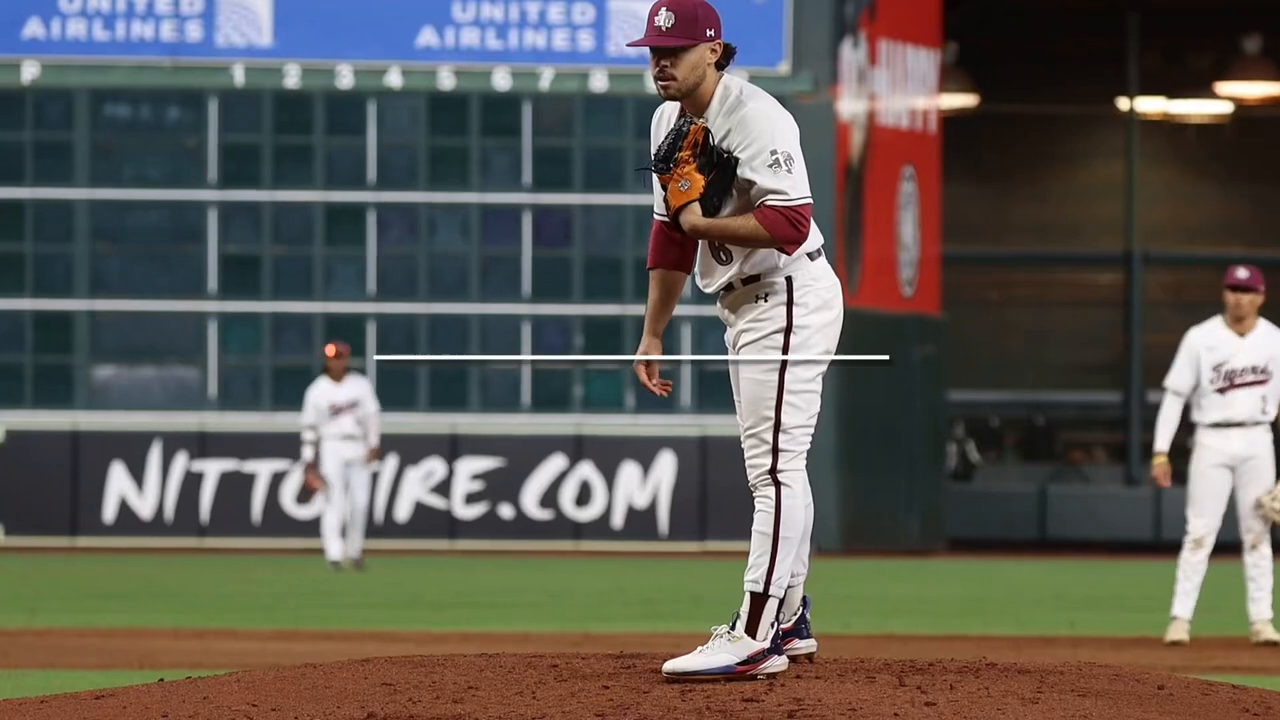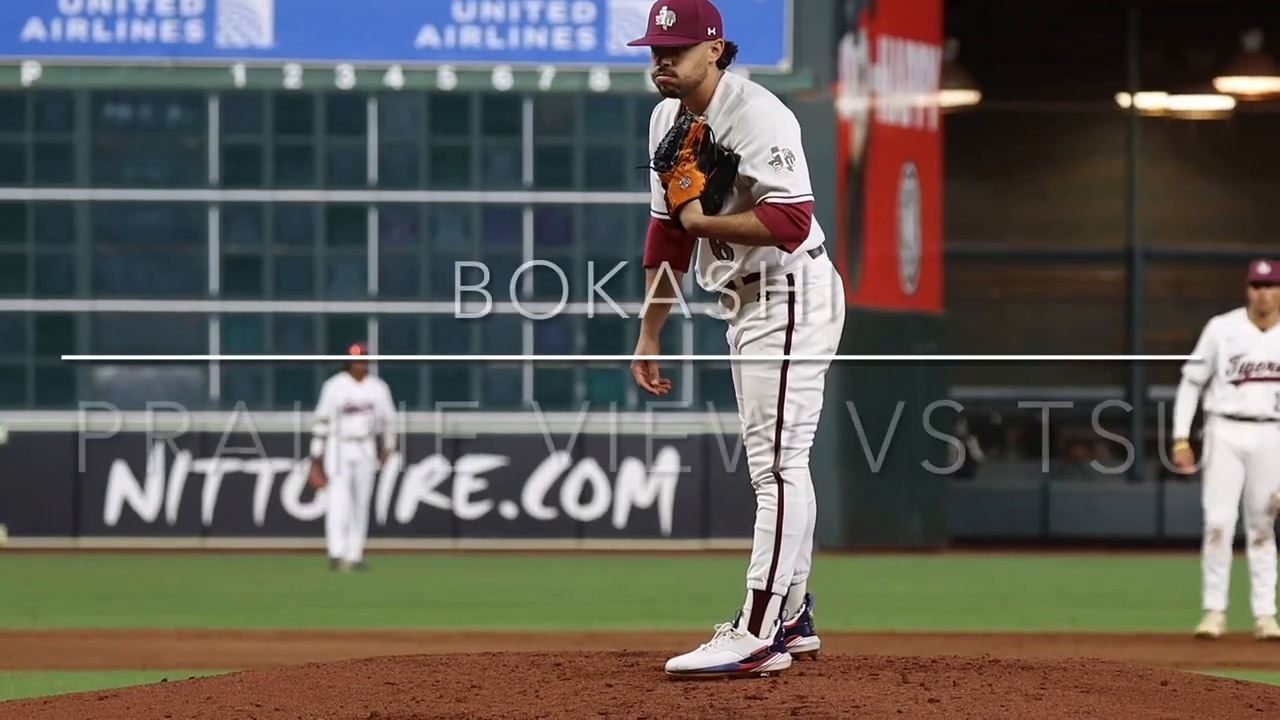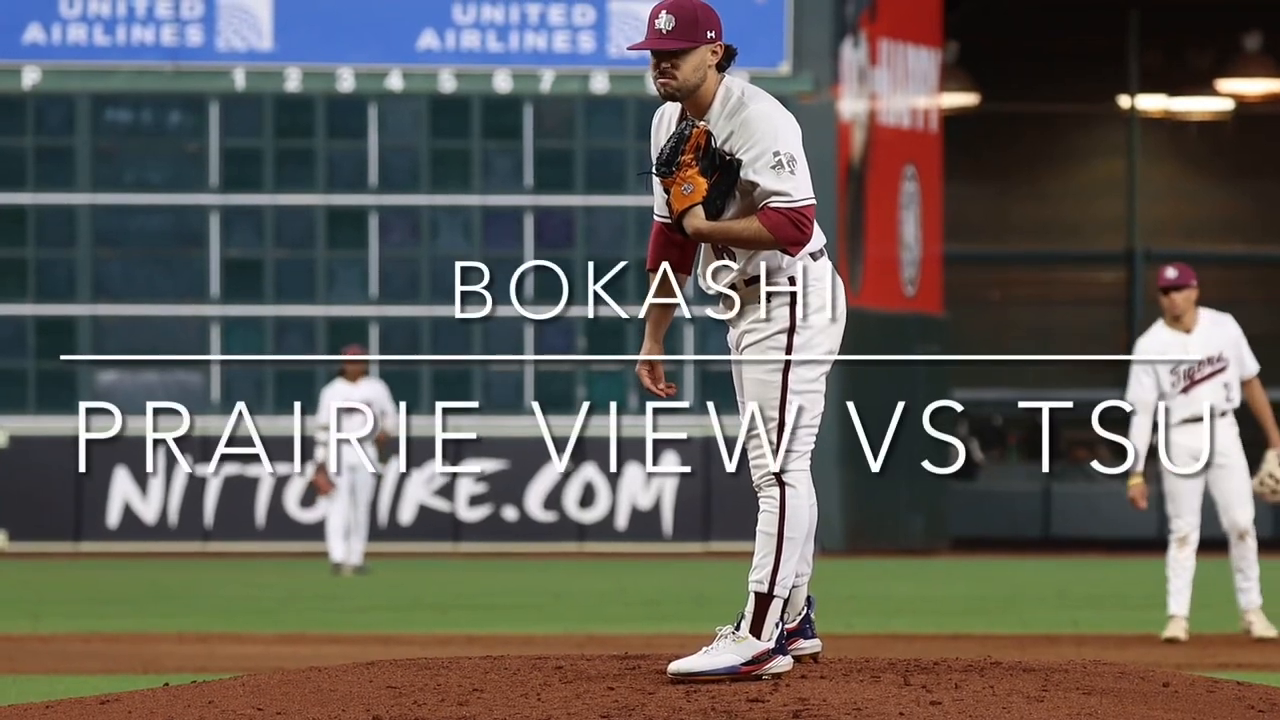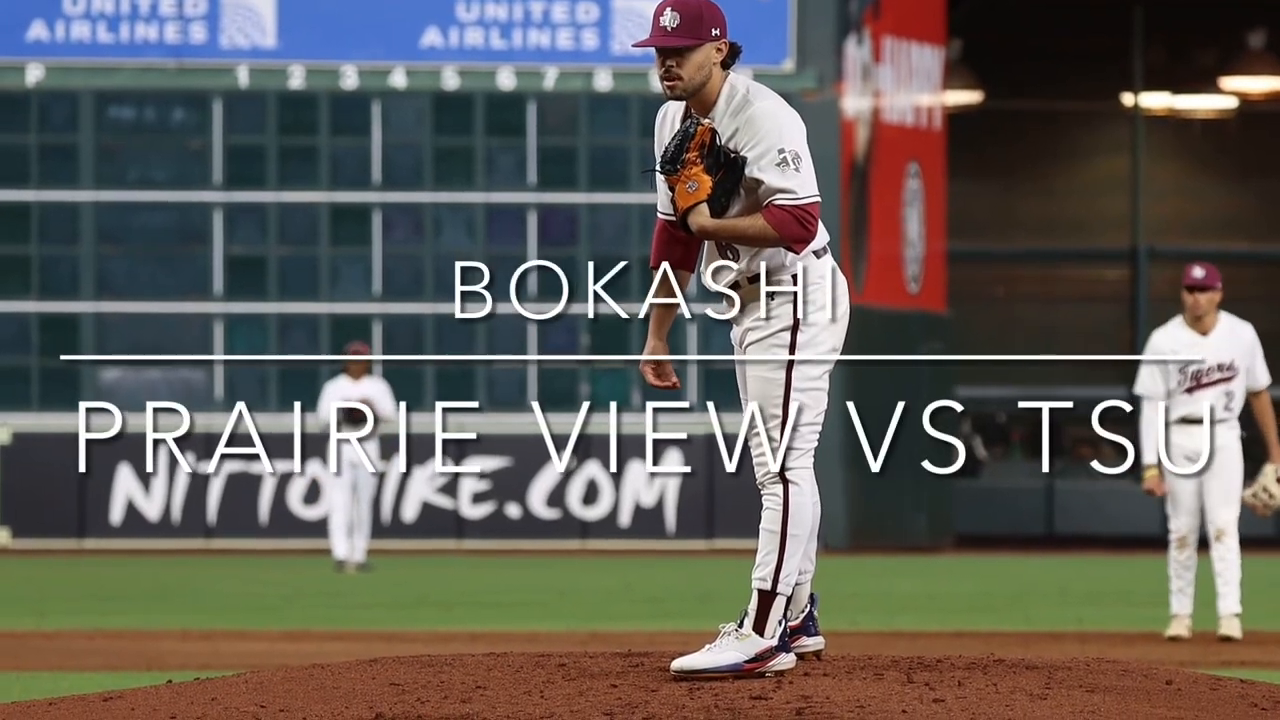
dt=0.7s
person 1, frame 1
left shoulder: (755, 117)
right shoulder: (668, 121)
left elbow: (790, 224)
right elbow: (670, 235)
left wrist: (701, 224)
right wrist: (652, 335)
left hip: (788, 300)
right hip: (742, 303)
left knee: (774, 466)
right knee: (774, 466)
left ankle: (756, 637)
right ankle: (788, 620)
person 1, frame 2
left shoulder: (756, 114)
right shoulder: (666, 118)
left elbow: (791, 221)
right elbow: (666, 231)
left wrist: (701, 221)
right wrist: (649, 334)
left hip: (790, 297)
right hip: (743, 300)
left knee: (776, 464)
right knee: (775, 463)
left ankle: (759, 635)
right ankle: (791, 617)
person 1, frame 3
left shoulder: (757, 119)
right shoulder: (667, 122)
left elbow: (793, 225)
right elbow: (669, 236)
left wrist: (703, 227)
right wrist: (653, 337)
left hip: (791, 301)
right hip: (744, 305)
left knee: (778, 467)
right knee: (775, 467)
left ankle: (760, 637)
right ankle: (792, 620)
person 1, frame 4
left shoulder: (762, 116)
right shoulder: (672, 120)
left elbow: (798, 222)
right elbow: (673, 232)
left wrist: (708, 225)
right wrist: (657, 335)
left hip: (795, 298)
right hip: (748, 303)
left knee: (782, 465)
right knee: (779, 465)
left ankle: (764, 635)
right ankle: (796, 617)
person 2, frame 1
right shoulder: (1199, 338)
right elbow: (1174, 397)
right wrist: (1160, 452)
right hip: (1211, 443)
right knee: (1200, 532)
right ankle: (1180, 619)
person 2, frame 2
right shoulder: (1220, 329)
right elbow: (1190, 384)
right wrist: (1180, 439)
right hip: (1223, 433)
right knee: (1218, 521)
right ankle: (1214, 610)
person 2, frame 3
left shoulder: (1225, 326)
right shoulder: (1150, 344)
right elbow: (1141, 411)
right wrist: (1136, 473)
left hip: (1223, 433)
right hip: (1180, 440)
left knee: (1240, 522)
right knee: (1182, 530)
right ankle: (1177, 617)
person 2, frame 4
left shoulder: (1242, 334)
right shoulder: (1163, 340)
right elbow: (1151, 405)
right wrist: (1149, 465)
left hip: (1224, 437)
right hip: (1180, 439)
left knee: (1223, 525)
right knee: (1182, 530)
left ankle: (1230, 615)
right ankle: (1180, 615)
person 3, frame 1
left shoulder: (863, 45)
right shoulder: (847, 46)
left elbow: (866, 87)
right elbow: (844, 89)
left hip: (860, 120)
right hip: (849, 121)
left knee: (857, 193)
right knee: (848, 194)
left ankle: (854, 276)
right ankle: (849, 274)
person 3, frame 2
left shoulder: (865, 42)
right shoulder: (847, 44)
left elbow: (866, 85)
right elbow: (845, 88)
left hip: (860, 119)
right hip: (849, 119)
left knee: (858, 191)
right knee: (848, 192)
left ankle: (856, 272)
right ankle: (850, 272)
person 3, frame 3
left shoulder: (864, 44)
right shoulder: (847, 46)
left elbow: (867, 87)
right elbow: (845, 89)
left hip: (860, 120)
right hip: (850, 120)
left knee: (858, 193)
right knee: (849, 198)
left ankle: (857, 274)
right ankle: (851, 273)
person 3, frame 4
left shoulder: (868, 40)
right shoulder: (851, 43)
left elbow: (870, 83)
right elbow: (849, 86)
left hip: (864, 116)
right hip: (853, 117)
left knee: (862, 189)
right knee: (853, 188)
left ankle: (861, 271)
right ankle: (856, 272)
person 4, frame 1
left shoulder: (361, 384)
right shoulder: (316, 390)
left elbow: (372, 415)
right elbow: (309, 426)
left wrist: (374, 446)
right wrist: (309, 462)
left hip: (359, 449)
right hip: (332, 449)
left knee: (360, 503)
right knee: (334, 504)
left ankle: (354, 554)
right ankle: (334, 557)
person 4, frame 2
left shoulder: (379, 387)
right shoulder: (334, 385)
left elbow: (389, 418)
right elbow: (321, 421)
left wrist: (388, 448)
right wrist: (316, 456)
left hip: (365, 450)
right hip: (338, 447)
left knee: (361, 504)
right knee: (338, 500)
left ankle: (354, 556)
right ankle: (337, 554)
person 4, frame 3
left shoulder: (377, 387)
right shoulder: (331, 391)
left elbow: (390, 415)
right elbow: (322, 427)
left wrist: (385, 432)
right wrist: (320, 464)
left hip: (366, 452)
right hip: (338, 451)
left knee: (362, 507)
right knee: (338, 505)
left ankle: (356, 559)
right ankle: (338, 559)
person 4, frame 4
left shoulder: (379, 385)
right shoulder: (333, 386)
left elbow: (391, 413)
right elbow: (323, 416)
left wrist: (371, 407)
right wrist: (344, 413)
left hip: (368, 448)
right hip: (341, 447)
left knee: (364, 504)
right knee: (340, 503)
left ankle: (359, 557)
right ankle: (341, 557)
